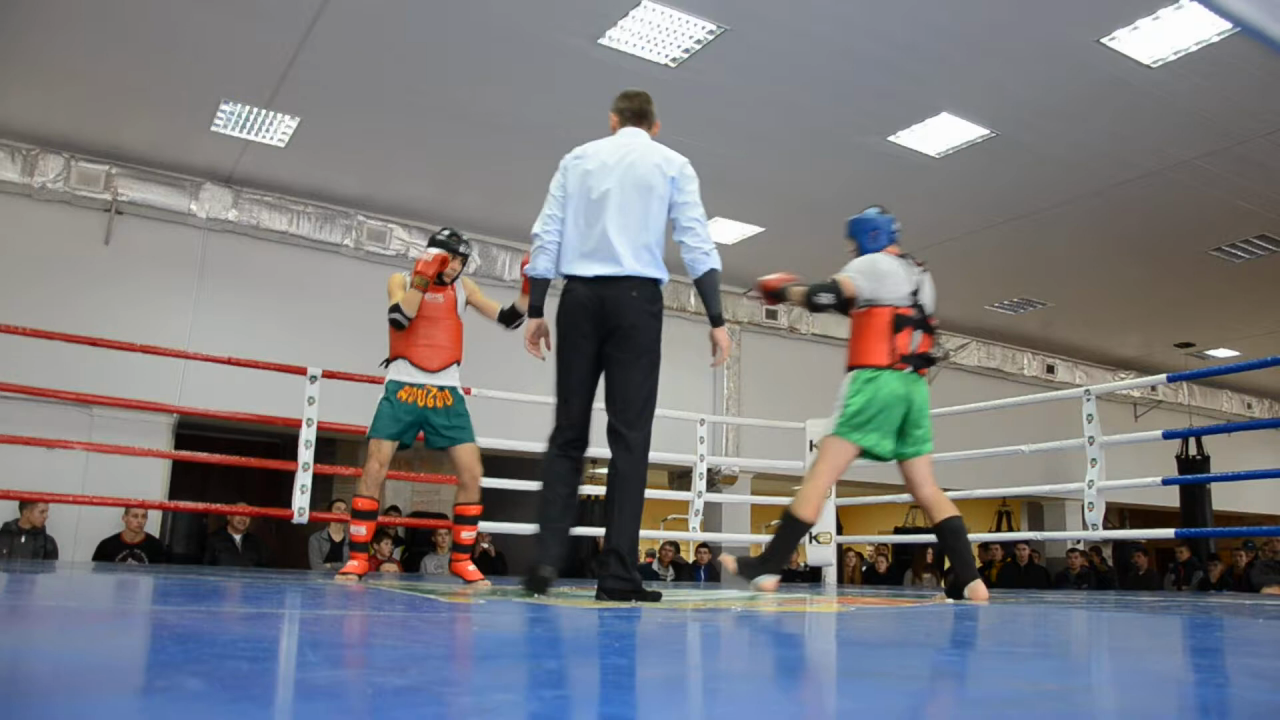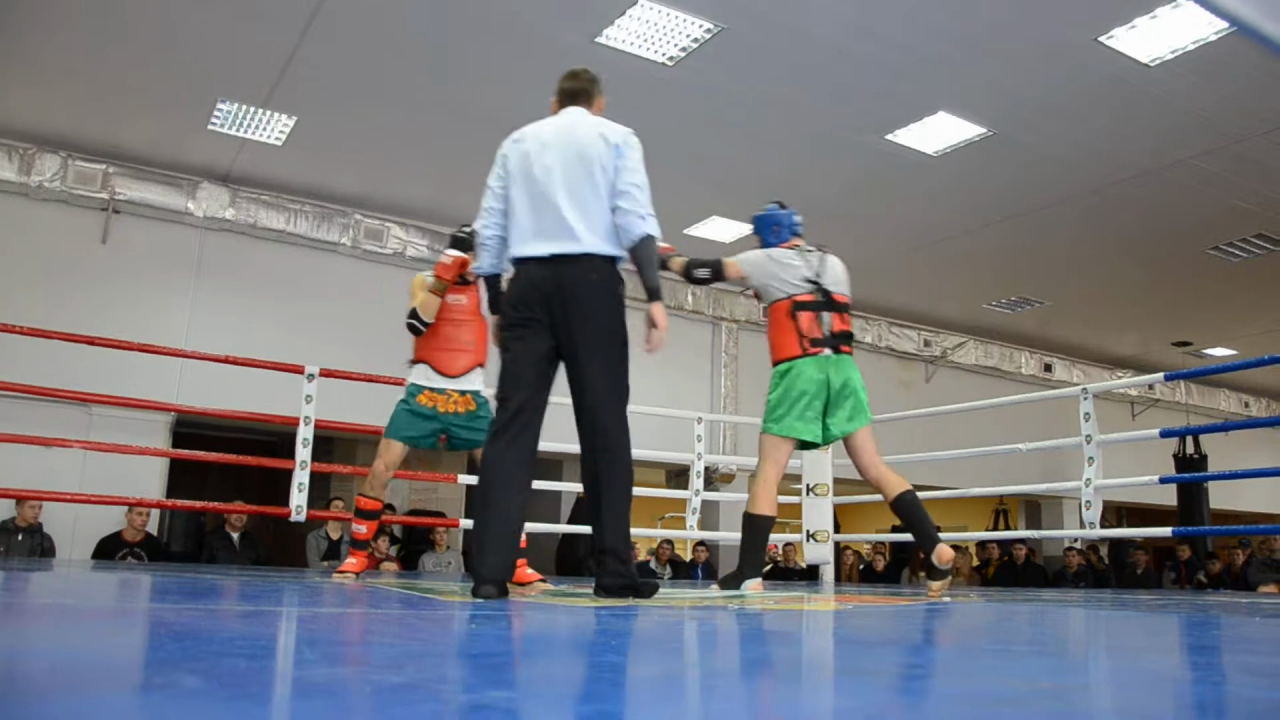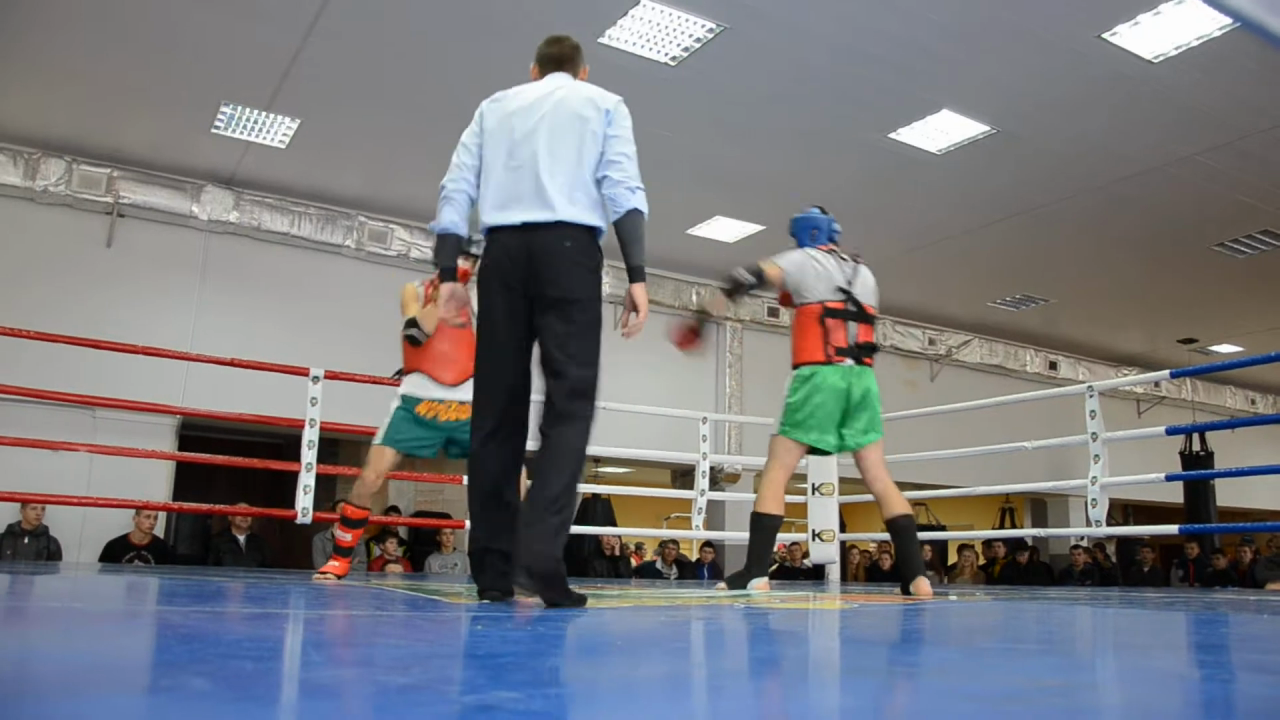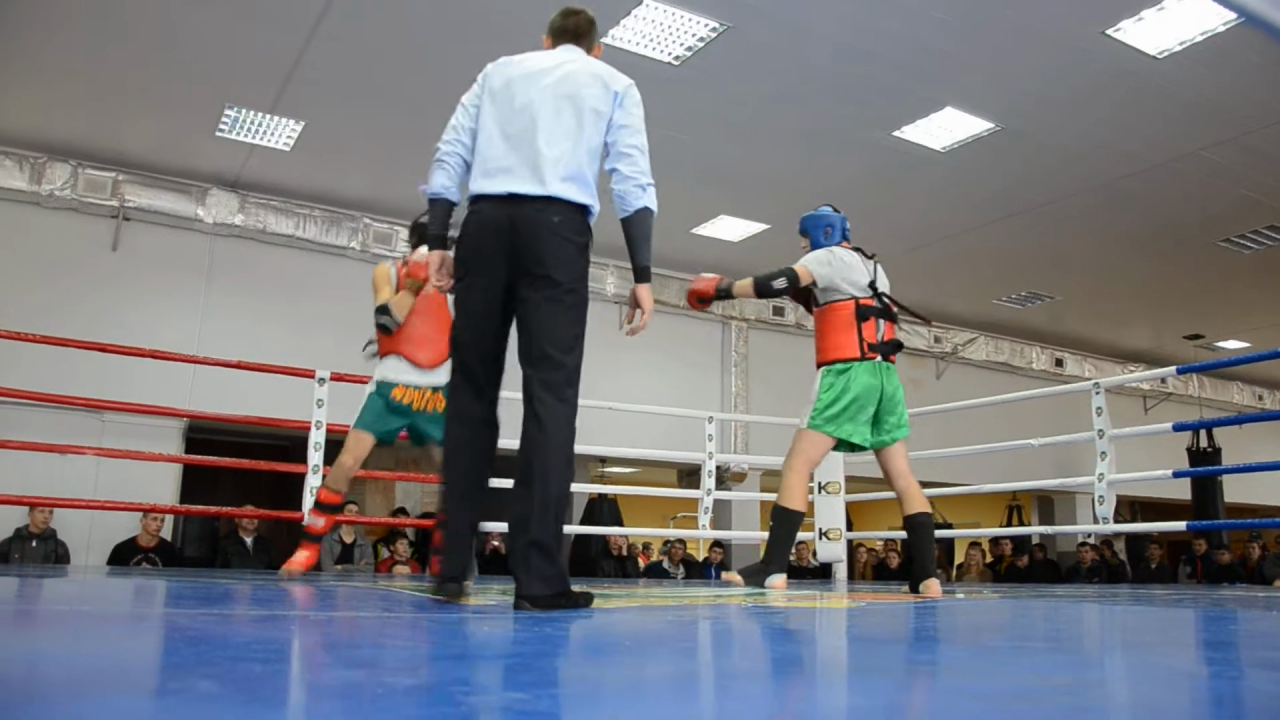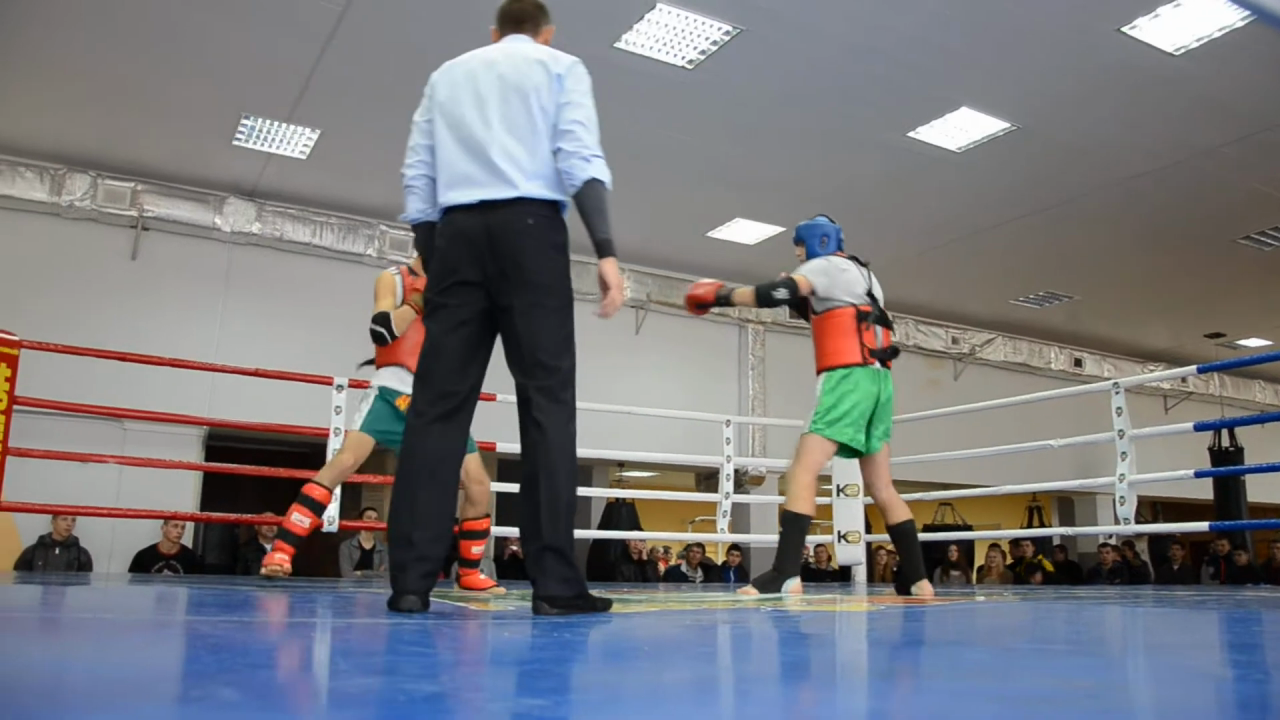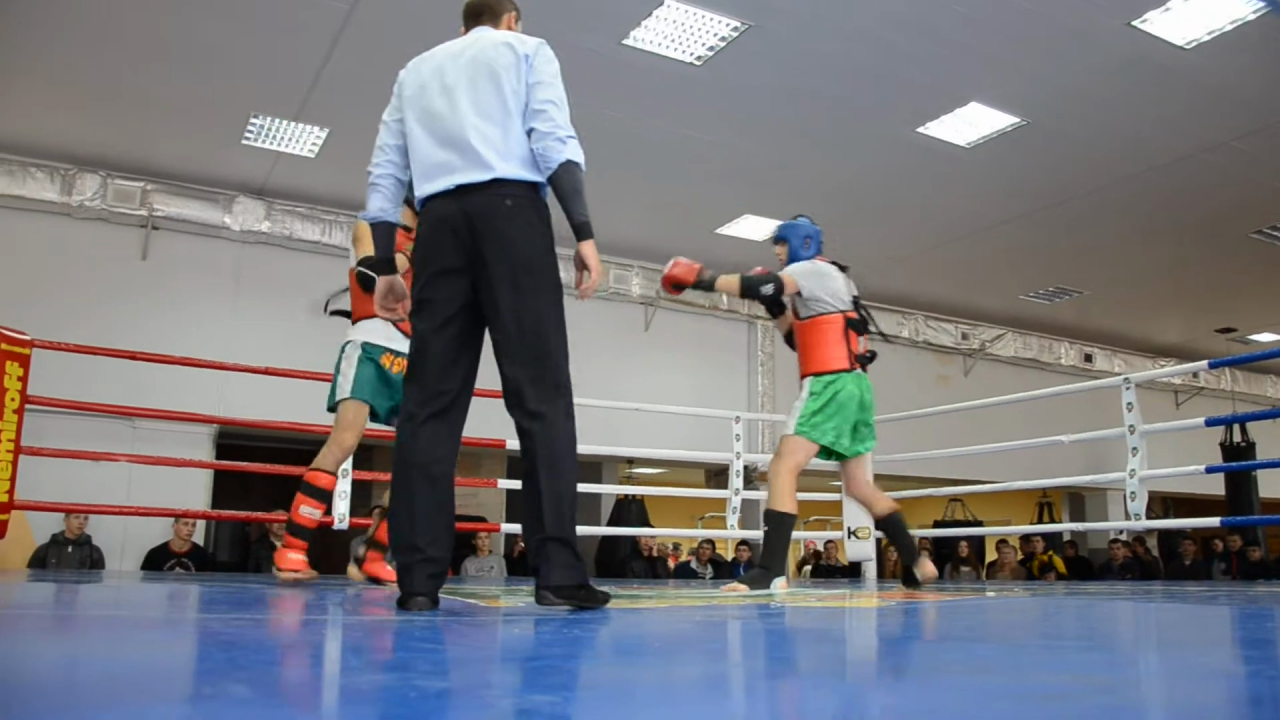
dt=0.4s
person 1, frame 1
left shoulder: (577, 159)
right shoulder: (673, 164)
left elbow: (546, 238)
right elbow: (697, 244)
left wrist: (536, 311)
right wrist: (717, 319)
left hip: (580, 298)
right hip: (635, 299)
left knee: (569, 431)
right knee: (630, 436)
left ankle: (548, 556)
right ankle: (618, 574)
person 1, frame 2
left shoulder: (517, 142)
right shoulder: (616, 136)
left elbow: (490, 229)
right elbow: (635, 217)
left wrist: (496, 305)
right wrist: (653, 295)
left hip: (529, 282)
right hip: (591, 279)
left knee: (514, 421)
right knee: (604, 425)
left ankle: (490, 571)
right ankle: (614, 569)
person 1, frame 3
left shoulder: (495, 105)
right shoulder: (604, 103)
left elbow: (456, 190)
right elbow: (623, 190)
left wrist: (448, 276)
right wrist: (636, 275)
left hip: (504, 251)
right hip: (568, 249)
left knee: (497, 408)
right knee: (569, 401)
left ankle: (493, 570)
right ankle: (539, 554)
person 1, frame 4
left shoulder: (499, 69)
right shoulder: (614, 84)
left elbow: (450, 155)
right elbow: (632, 183)
left wrist: (440, 242)
right wrist: (642, 275)
left hip: (487, 224)
right hip: (556, 228)
left knee: (472, 393)
right knee: (550, 397)
left ankle: (455, 558)
right ankle: (538, 579)
person 1, frame 5
left shoulder: (447, 74)
right shoulder: (560, 66)
left elbow: (418, 179)
right elbow: (580, 159)
left wrist: (431, 265)
right wrist: (605, 252)
left hip: (459, 233)
right hip: (529, 227)
left knee: (439, 401)
right knee: (546, 400)
left ankle: (412, 579)
right ankle: (555, 581)
person 1, frame 6
left shoulder: (416, 70)
right shoulder: (528, 49)
left elbow: (384, 174)
right elbow: (553, 140)
left wrist: (385, 265)
right wrist: (584, 232)
left hip: (440, 223)
right hip: (511, 212)
left knee: (431, 398)
right knee: (540, 392)
left ankle: (418, 578)
right ankle: (556, 569)
person 2, frame 1
left shoulder: (870, 266)
right shoulder: (921, 277)
left elbow: (823, 299)
left wrist: (783, 289)
right wrist: (845, 301)
left hip: (874, 382)
right hip: (912, 386)
left knee: (820, 476)
right knee: (925, 490)
left ankle: (767, 567)
right ankle: (970, 579)
person 2, frame 2
left shoulder: (765, 260)
right shoulder: (835, 264)
left elbow: (708, 271)
left wrist: (662, 259)
left hip: (799, 371)
right hip: (842, 367)
left knee: (768, 473)
right knee: (874, 469)
left ankle: (748, 573)
right ankle: (934, 548)
person 2, frame 3
left shoulder: (802, 260)
right shoulder: (864, 275)
left elbow: (747, 280)
left wrist: (701, 318)
left hip: (817, 377)
right hip: (860, 378)
left knee: (775, 475)
right knee: (879, 481)
left ankle: (755, 572)
right ankle: (915, 574)
person 2, frame 4
left shoulder: (829, 257)
right shoulder: (873, 269)
left elbow: (782, 282)
left wrist: (722, 288)
right wrist: (809, 296)
left hip: (848, 373)
right hip: (885, 375)
left knee: (797, 466)
right knee: (903, 480)
left ankle: (772, 568)
right ankle: (928, 576)
person 2, frame 5
left shoulder: (826, 266)
right shoulder: (864, 278)
left elbow: (776, 292)
left wrist: (719, 296)
right wrist: (806, 307)
left hip: (846, 379)
right hip: (878, 381)
left knee: (802, 474)
right knee: (881, 488)
left ankle: (786, 574)
right ankle: (916, 577)
person 2, frame 6
left shoulder: (810, 270)
right shoulder: (832, 283)
left elbow: (760, 287)
right elbow: (796, 338)
left wrist: (700, 278)
right wrist: (773, 303)
left hip: (828, 385)
right hip: (853, 384)
left knee: (782, 471)
right knee: (859, 485)
left ankle: (769, 573)
right ankle: (915, 561)
person 3, frame 1
left shoulder: (464, 287)
right shoulder: (401, 280)
left elbow: (509, 319)
right elbow: (399, 320)
left wrist: (529, 290)
right wrist: (423, 275)
left hip: (446, 391)
right hip: (403, 389)
left knee: (472, 471)
right knee: (375, 468)
left ankle: (461, 557)
right ankle: (357, 557)
person 3, frame 2
right shoulder: (425, 281)
right elbow: (416, 325)
right wrist: (445, 279)
left hip: (471, 397)
right hip: (423, 391)
right knee: (380, 470)
left ankle: (515, 563)
right ankle: (358, 555)
person 3, frame 3
right shoulder: (415, 291)
right elbow: (414, 335)
right wrist: (444, 291)
left hip: (463, 406)
right hip: (417, 403)
left knee: (510, 478)
right knee: (370, 479)
right ankle: (340, 559)
person 3, frame 4
right shoulder: (387, 273)
right elbow: (386, 321)
right wrist: (414, 277)
left hip: (437, 391)
right hip: (392, 387)
right knee: (346, 466)
right ankle: (310, 546)
person 3, frame 5
right shoulder: (393, 279)
right elbow: (382, 332)
right wrist: (419, 296)
right hip: (391, 392)
left knee: (477, 484)
right knee: (346, 460)
left ankle: (470, 571)
right ankle: (281, 551)
person 3, frame 6
right shoulder: (370, 227)
right elbow: (372, 279)
right wrist: (407, 241)
left hip: (409, 359)
right hip: (371, 348)
right knee: (344, 437)
left ankle: (372, 556)
right ankle: (291, 549)
